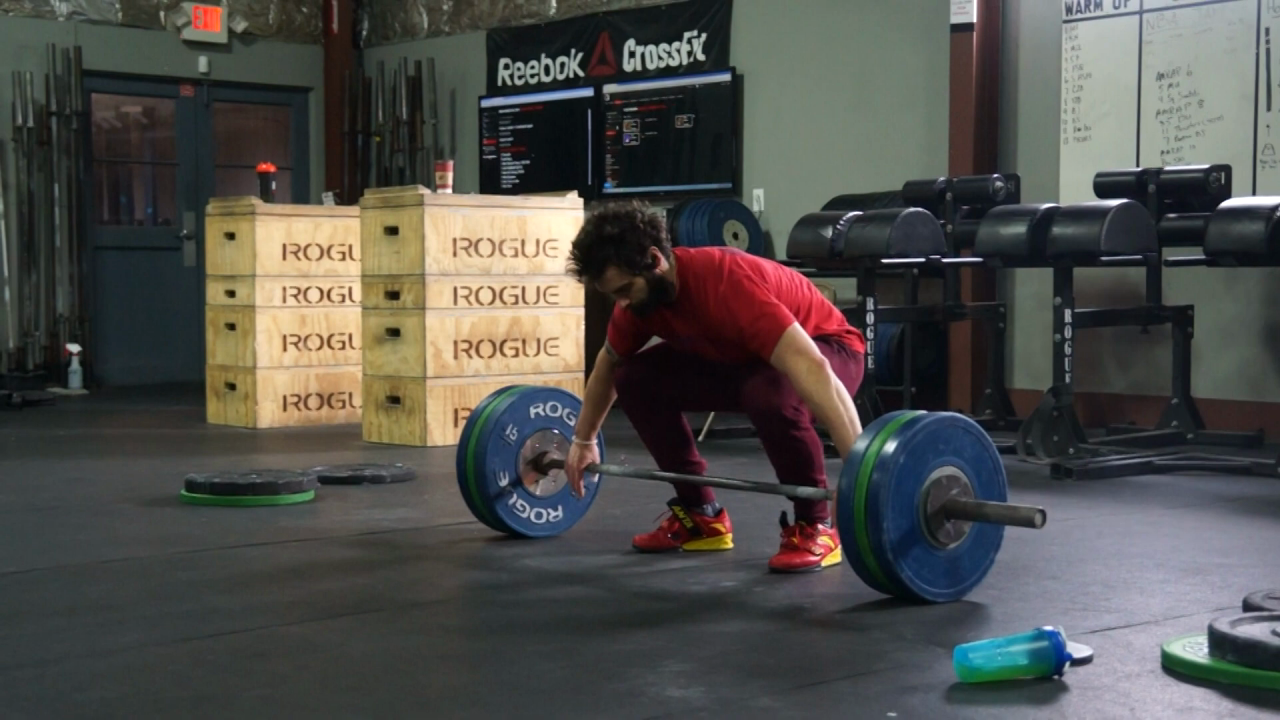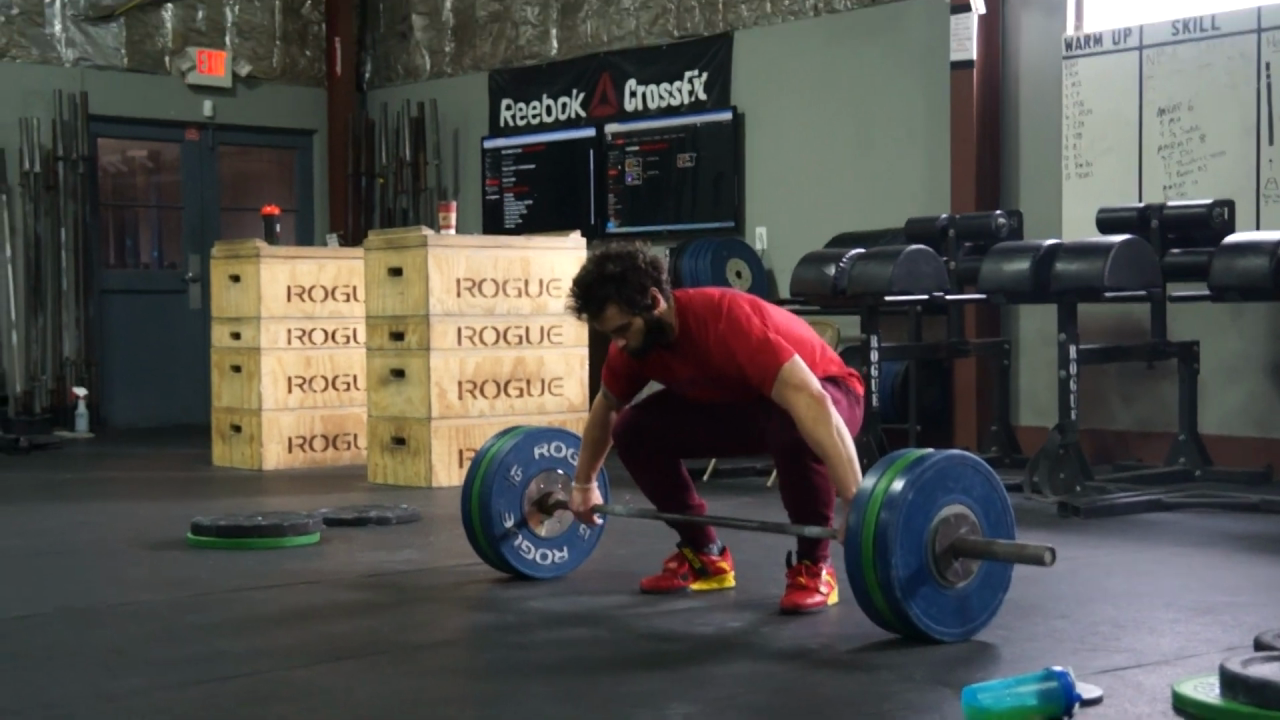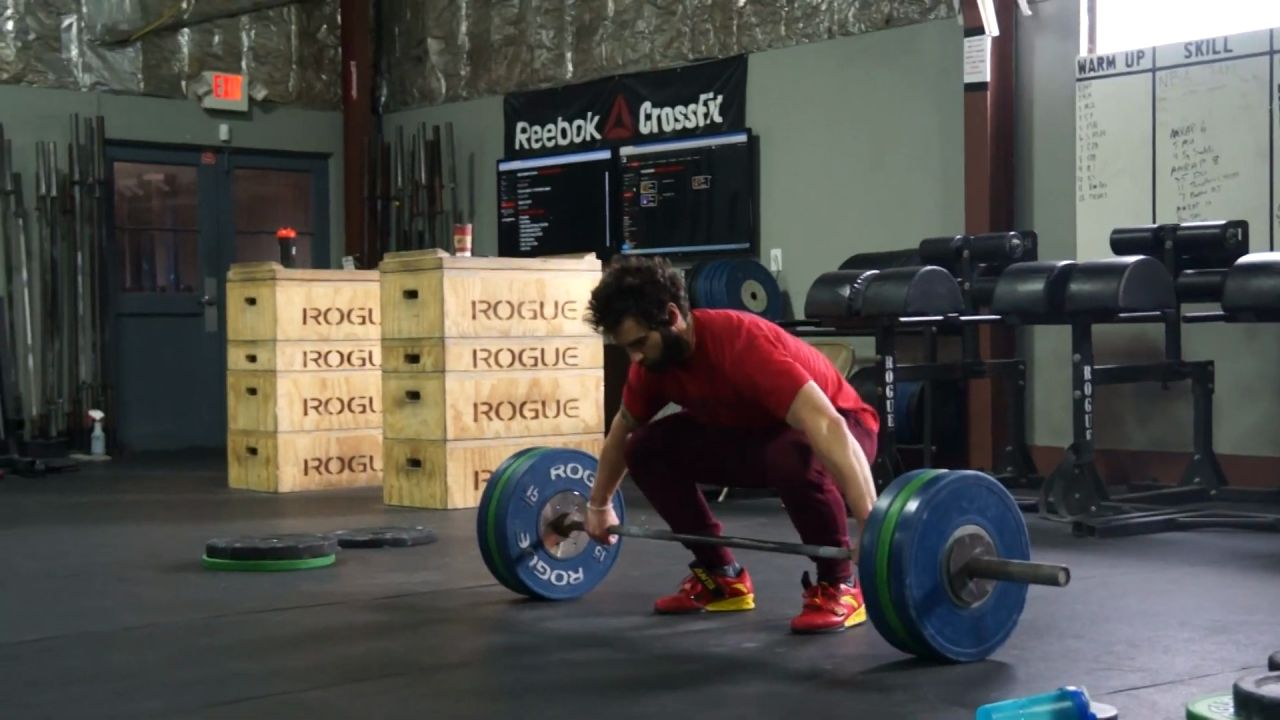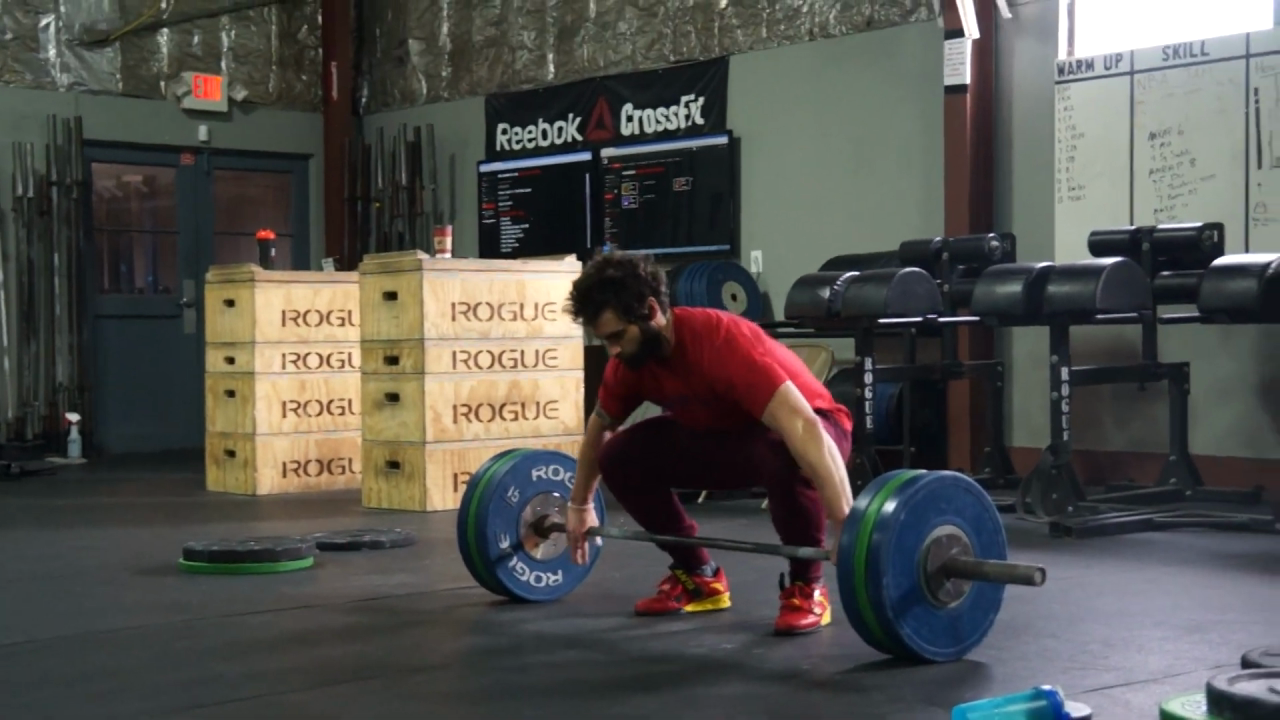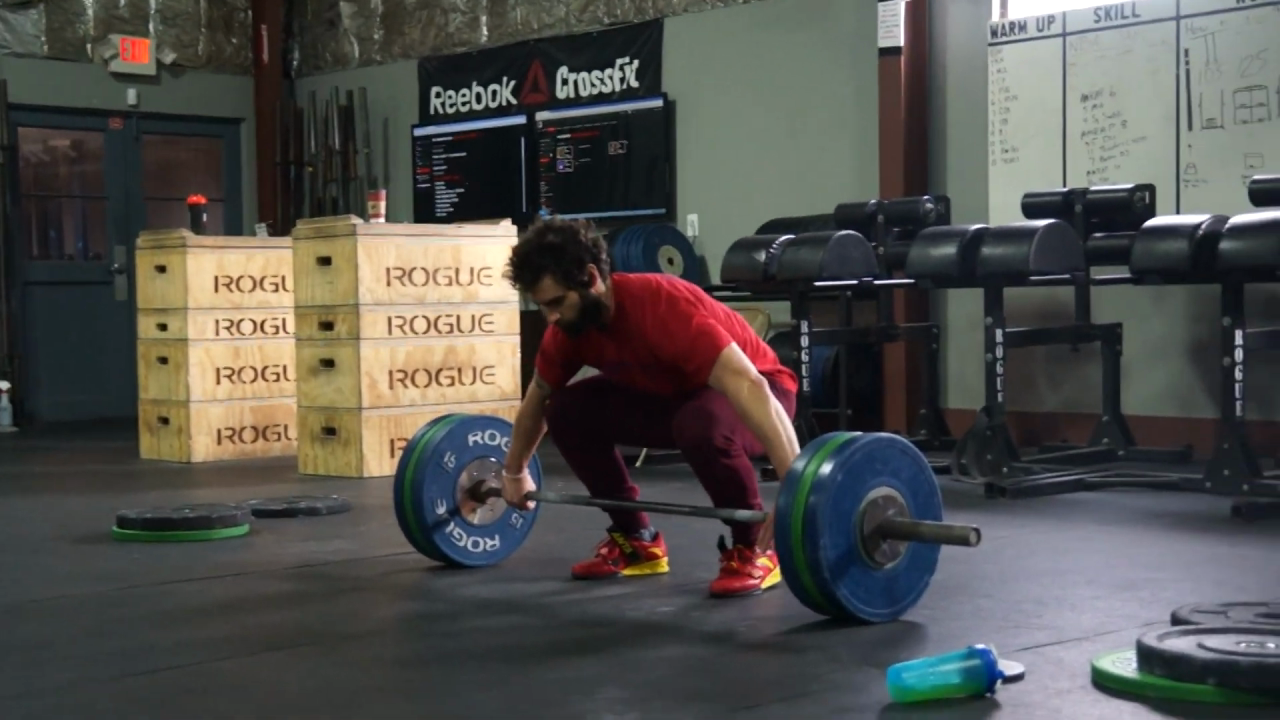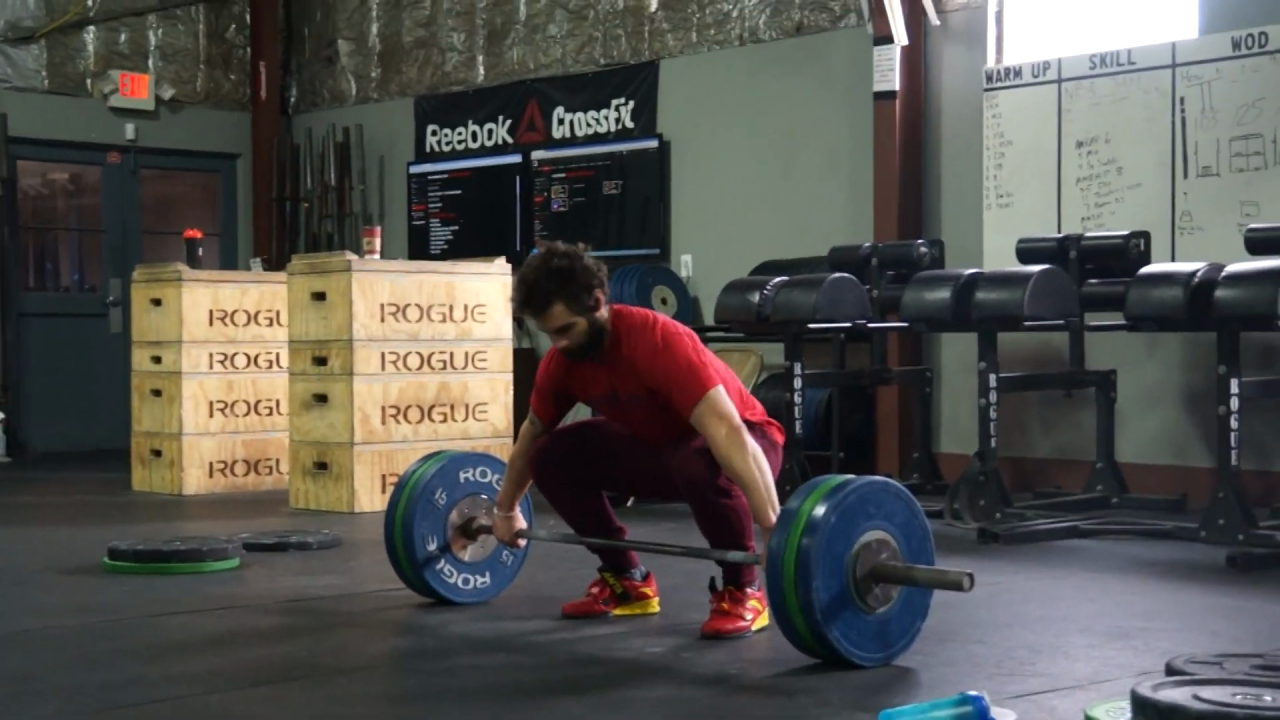
dt=0.4s
person 1, frame 1
left shoulder: (724, 283)
right shoulder: (636, 296)
left elbow: (810, 369)
right elbow: (608, 364)
right wrist: (583, 441)
left hip: (825, 349)
left knee: (771, 398)
right knee: (635, 379)
left ankle: (814, 527)
right ankle: (700, 514)
person 1, frame 2
left shoulder: (725, 321)
right shoulder: (634, 339)
left elbow: (811, 405)
right elbow: (605, 409)
right wrist: (583, 483)
left hip: (826, 389)
left knee: (793, 431)
right knee: (634, 430)
left ankle: (814, 565)
right ankle: (703, 552)
person 1, frame 3
left shoulder: (742, 345)
right shoulder: (652, 360)
left elbow: (825, 427)
right elbow: (622, 430)
right wrist: (599, 506)
left hip: (841, 427)
left knee: (793, 459)
right knee: (644, 450)
left ankle: (839, 586)
right ankle: (720, 576)
person 1, frame 4
left shoulder: (720, 343)
right shoulder: (628, 359)
left elbow: (801, 427)
right elbow: (599, 429)
right wrist: (579, 506)
left hip: (815, 427)
left knee: (785, 456)
right knee: (619, 457)
left ankle: (807, 587)
right ankle: (697, 575)
person 1, frame 5
left shoulder: (660, 307)
right shoulder: (569, 327)
left elbow: (748, 386)
right elbow: (537, 397)
right wrist: (514, 472)
left hip: (751, 396)
left knee: (700, 429)
right knee: (564, 411)
left ankle: (751, 550)
right ankle: (636, 539)
person 1, frame 6
left shoulder: (658, 341)
right shoulder: (562, 360)
left elbow: (727, 433)
right elbow: (532, 432)
left wrist: (777, 533)
right wrist: (506, 511)
left hip: (745, 442)
right hip: (659, 445)
left knee: (702, 465)
right knee: (550, 456)
left ankle: (742, 591)
right ankle: (626, 579)
